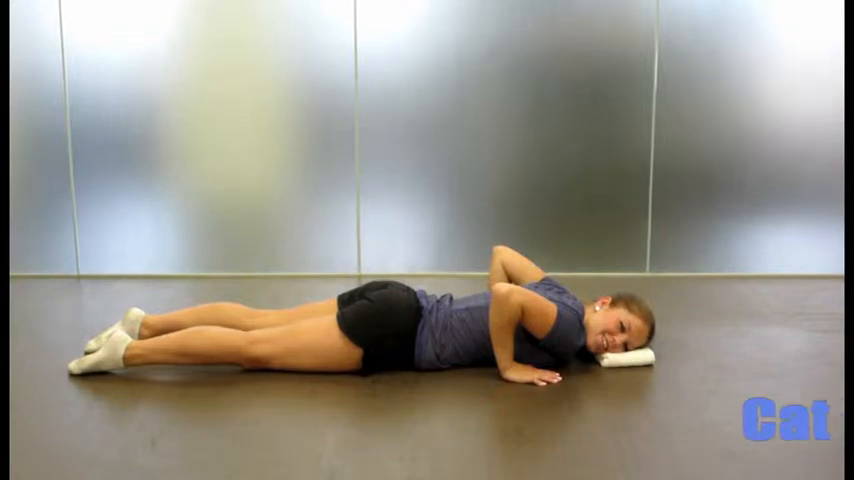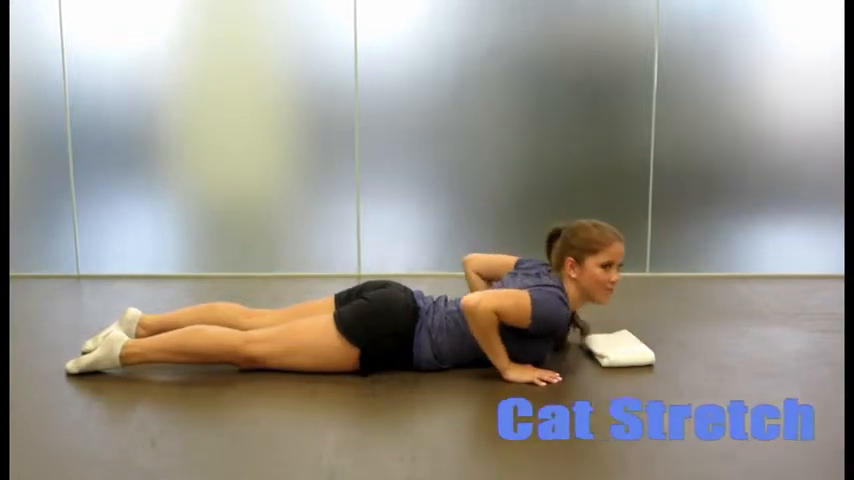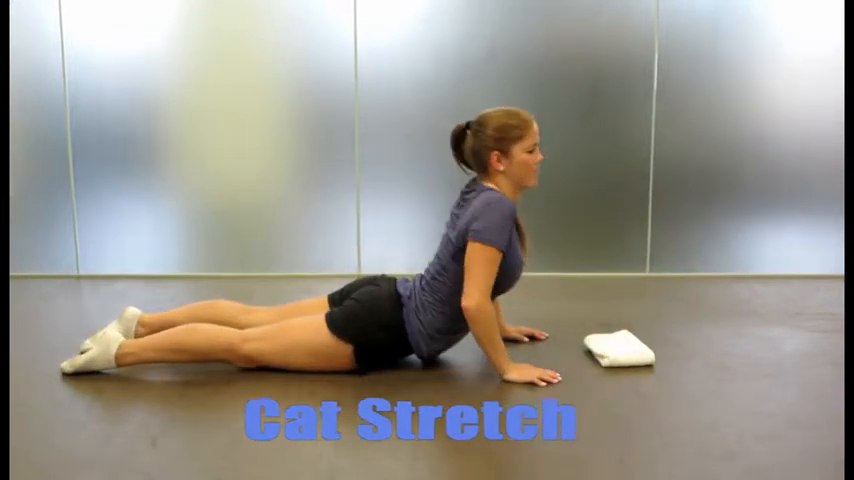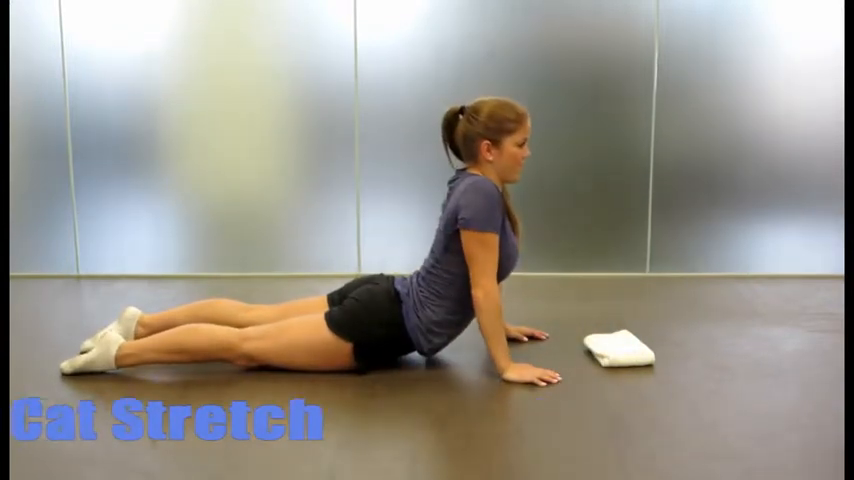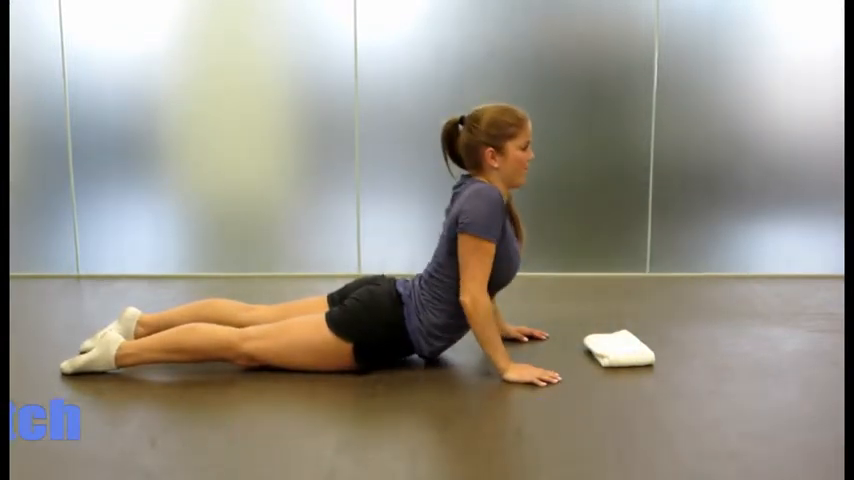
dt=1s
person 1, frame 1
left shoulder: (554, 292)
right shoulder: (564, 327)
left elbow: (500, 253)
right elbow: (507, 294)
right wrist: (507, 364)
left hip: (399, 307)
right hip: (394, 330)
left knee: (261, 321)
right knee: (255, 348)
left ankle: (144, 322)
right ankle: (128, 351)
person 1, frame 2
left shoulder: (537, 269)
right shoulder: (554, 307)
left elbow: (472, 262)
right elbow: (475, 305)
right wrist: (507, 365)
left hip: (394, 305)
right hip: (390, 332)
left knee: (257, 319)
right knee: (252, 348)
left ankle: (140, 322)
right ankle: (124, 349)
person 1, frame 3
left shoulder: (482, 192)
right shoulder: (495, 208)
right elbow: (473, 303)
left wrist: (501, 326)
right wrist: (506, 367)
left hip: (386, 298)
right hip: (383, 327)
left knee: (254, 316)
right knee: (246, 347)
left ankle: (140, 322)
right ankle: (119, 350)
person 1, frame 4
left shoulder: (474, 184)
right shoulder: (481, 194)
left elbow: (479, 280)
right elbow: (482, 288)
left wrist: (502, 327)
right wrist: (507, 366)
left hip: (387, 299)
right hip: (385, 324)
left knee: (254, 316)
right knee: (246, 346)
left ankle: (141, 322)
right ankle: (121, 351)
person 1, frame 5
left shoulder: (481, 190)
right shoulder: (485, 200)
left elbow: (477, 285)
right elbow: (471, 296)
left wrist: (499, 327)
right wrist: (505, 365)
left hip: (388, 300)
right hip: (384, 324)
left knee: (255, 314)
right knee: (247, 345)
left ankle: (140, 322)
right ankle: (121, 349)
